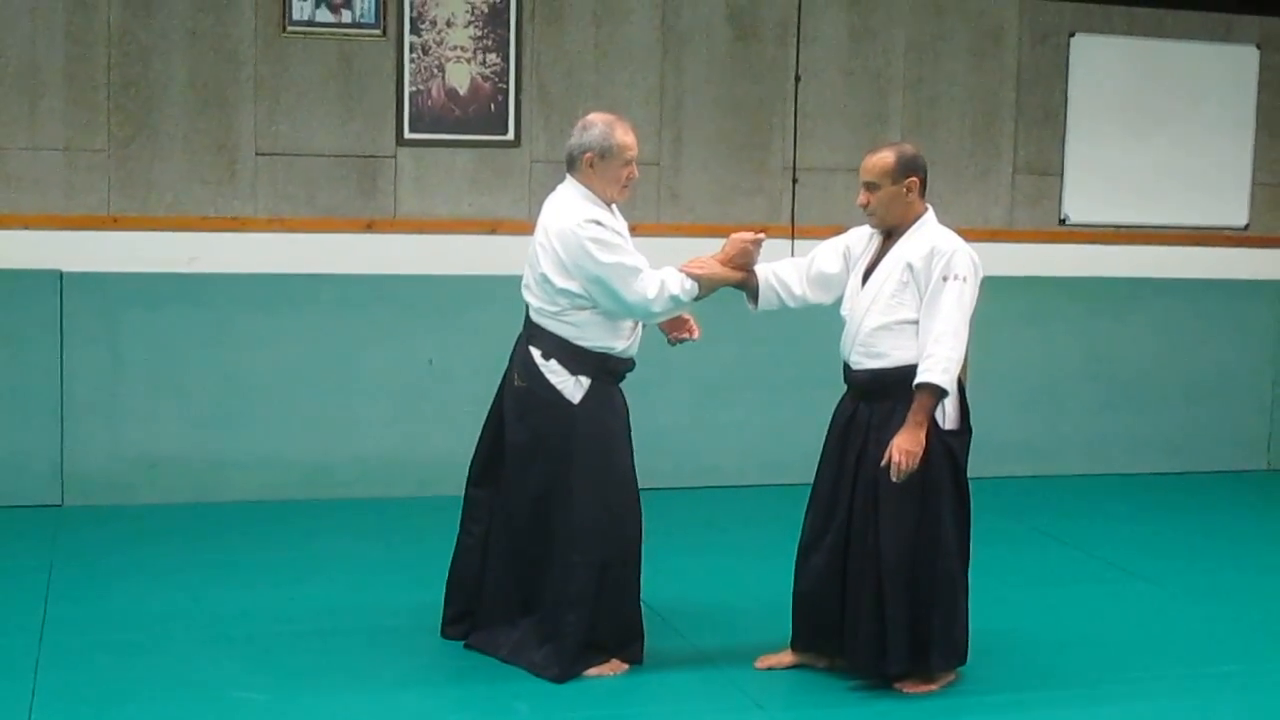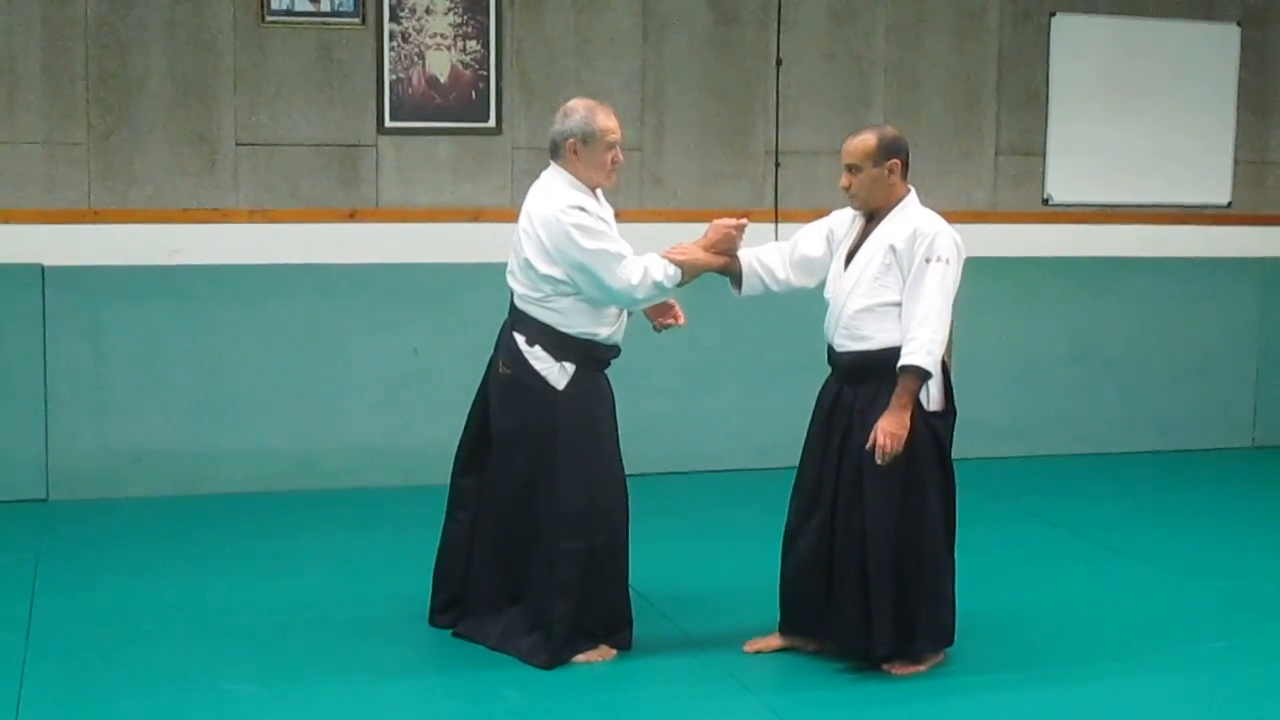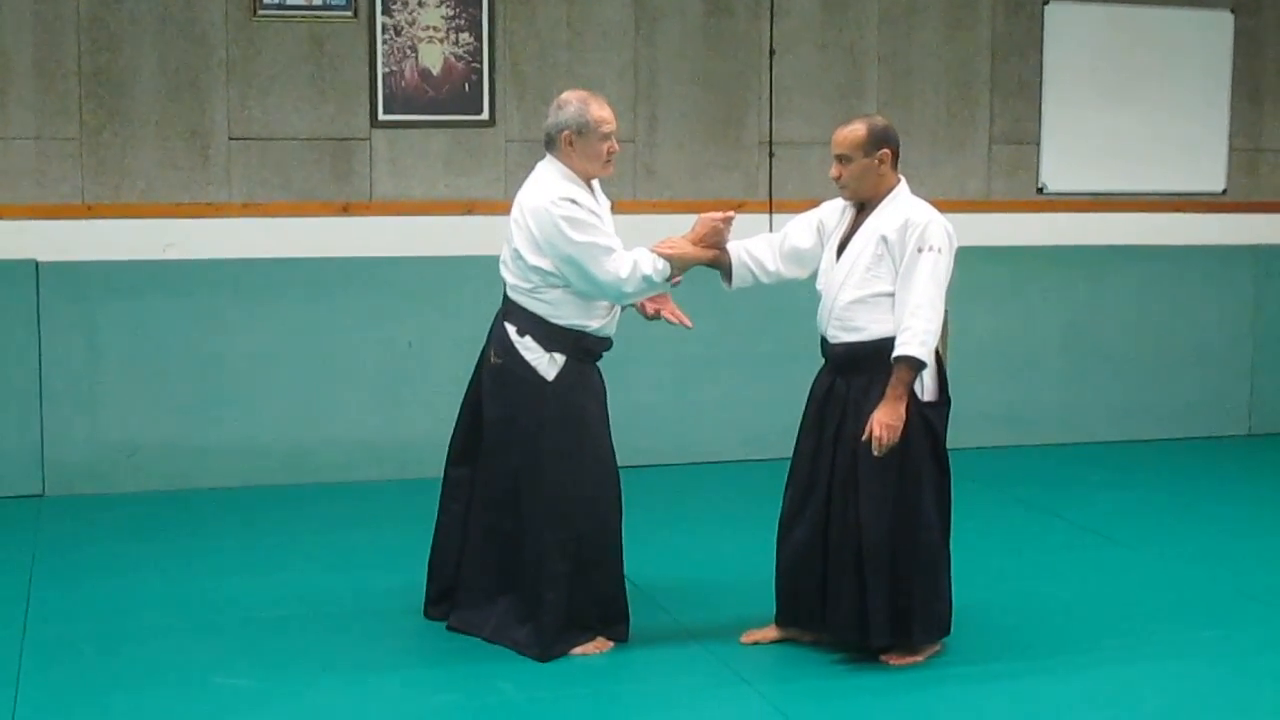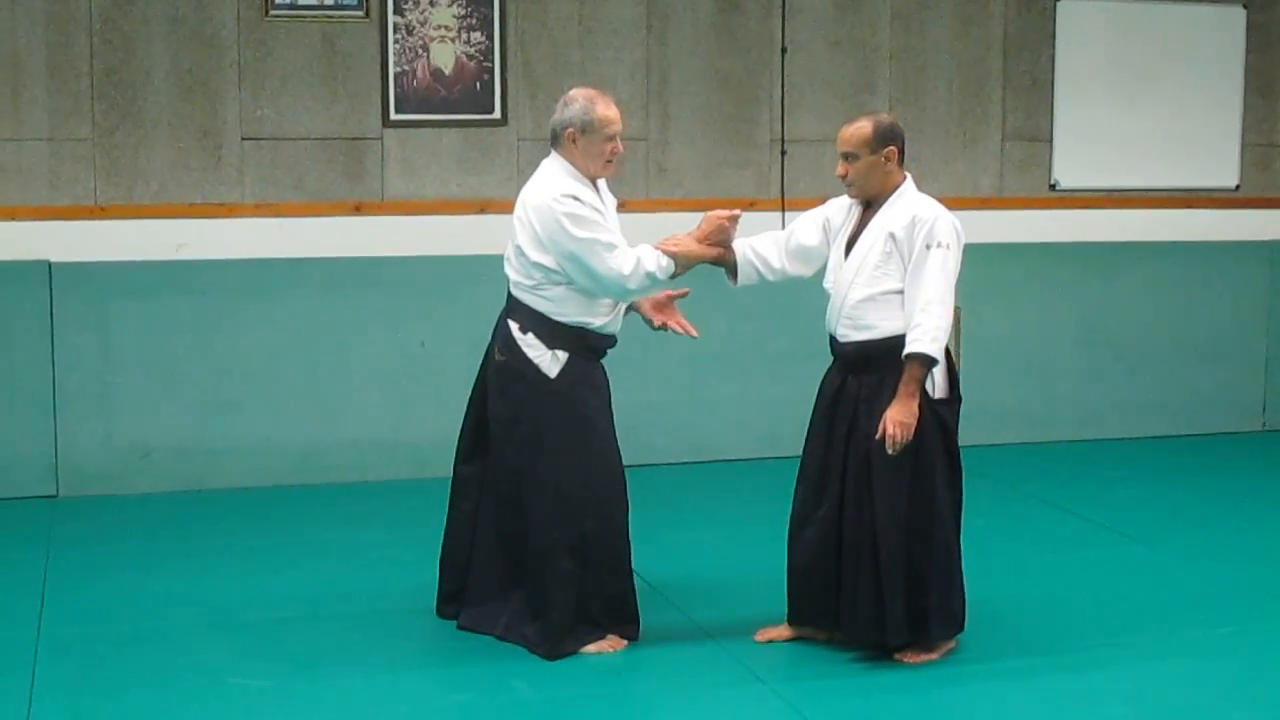
dt=0.5s
person 1, frame 1
left shoulder: (582, 206)
right shoulder: (580, 224)
left elbow: (620, 288)
right elbow: (644, 292)
left wrist: (663, 314)
right wrist: (721, 267)
left hip: (548, 373)
right hip: (569, 385)
left knee: (521, 498)
right knee: (592, 513)
left ankle: (486, 615)
right ankle: (575, 645)
person 1, frame 2
left shoulder: (572, 193)
right shoulder: (563, 211)
left elbow: (605, 275)
right elbow: (627, 280)
left wrist: (649, 300)
right wrist: (704, 253)
left hip: (536, 362)
right hip: (553, 371)
left knee: (508, 487)
right knee: (579, 501)
left ankle: (476, 603)
right ankle: (565, 633)
person 1, frame 3
left shoulder: (575, 185)
right shoulder: (553, 202)
left elbow: (596, 270)
right elbow: (614, 275)
left wrist: (639, 293)
right wrist: (691, 246)
left hip: (527, 355)
right hip: (543, 363)
left knee: (500, 478)
right knee: (572, 491)
left ankle: (470, 597)
right ankle: (561, 625)
person 1, frame 4
left shoulder: (583, 183)
right shoulder: (556, 200)
left elbow: (602, 268)
right elbow: (617, 271)
left wrist: (642, 300)
right wrist: (696, 244)
left hip: (540, 354)
right hip: (546, 360)
left knee: (509, 478)
right knee: (578, 490)
left ankle: (483, 594)
right ankle: (572, 624)
person 2, frame 1
left shoulder: (946, 253)
right shoulder: (861, 242)
left elbow: (942, 347)
right elbow: (800, 277)
left wrist: (915, 426)
right wrist: (735, 275)
left hip: (916, 409)
right hip: (860, 405)
left knee: (916, 539)
right knee: (833, 528)
left ankle: (931, 660)
right ankle: (819, 643)
person 2, frame 2
left shoulder: (928, 235)
right shoulder: (845, 224)
left elbow: (926, 329)
right elbow: (784, 261)
left wrist: (899, 408)
right wrist: (718, 260)
left hip: (899, 392)
right hip: (845, 387)
left knee: (901, 523)
right knee: (819, 511)
left ankle: (919, 642)
right ankle: (808, 626)
person 2, frame 3
left shoulder: (919, 224)
right shoulder: (835, 215)
left elbow: (919, 319)
right elbow: (777, 253)
left wrist: (894, 399)
right wrist: (708, 253)
left hip: (894, 382)
right hip: (838, 378)
left knee: (897, 513)
right knee: (812, 502)
left ankle: (915, 632)
right ankle: (803, 616)
person 2, frame 4
left shoulder: (927, 220)
right shoulder: (841, 213)
left elbow: (929, 315)
right elbow: (783, 249)
left wrist: (907, 395)
right wrist: (714, 251)
left hip: (904, 377)
right hip: (848, 376)
left knee: (910, 510)
right knee: (824, 500)
left ankle: (931, 629)
right ankle: (817, 615)
